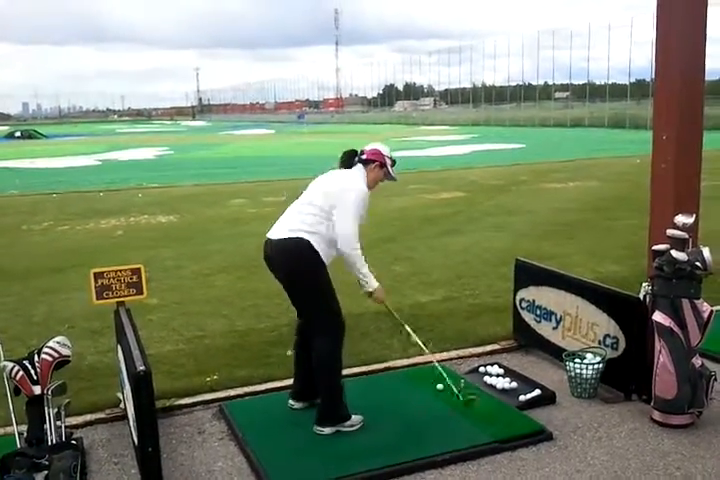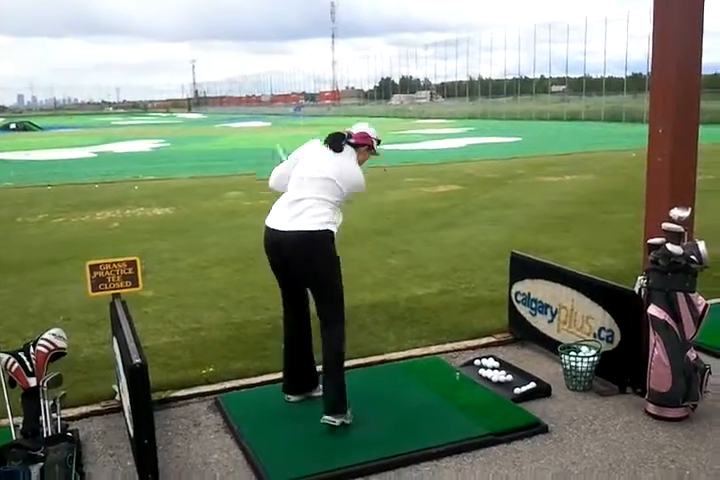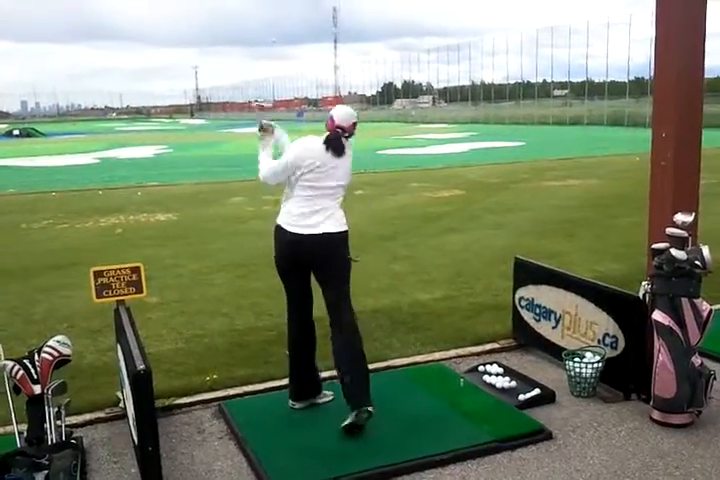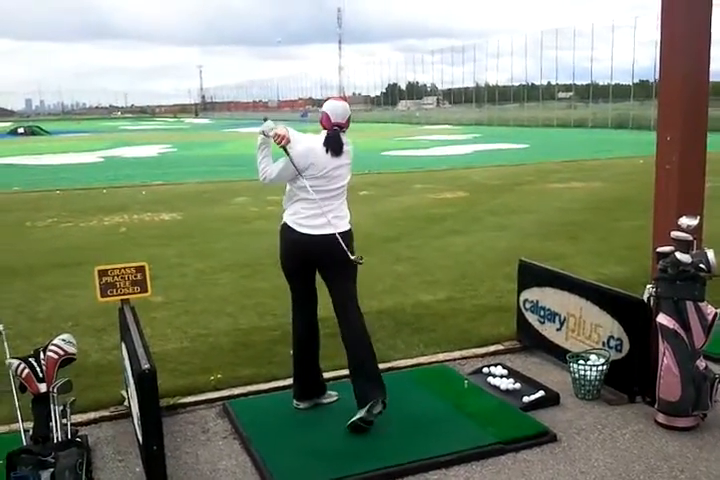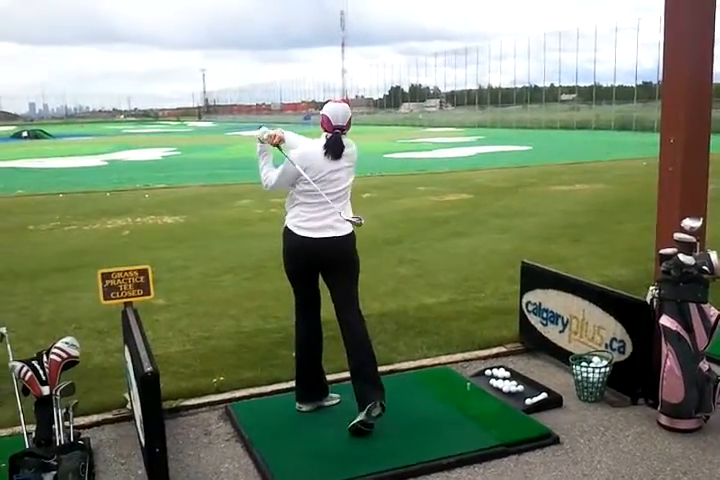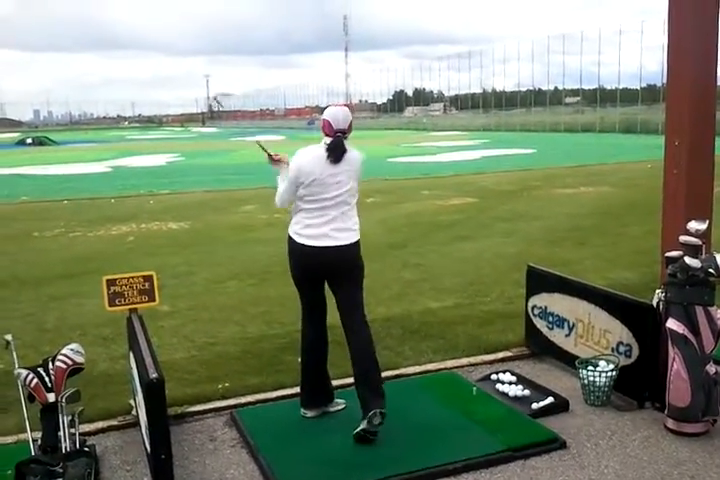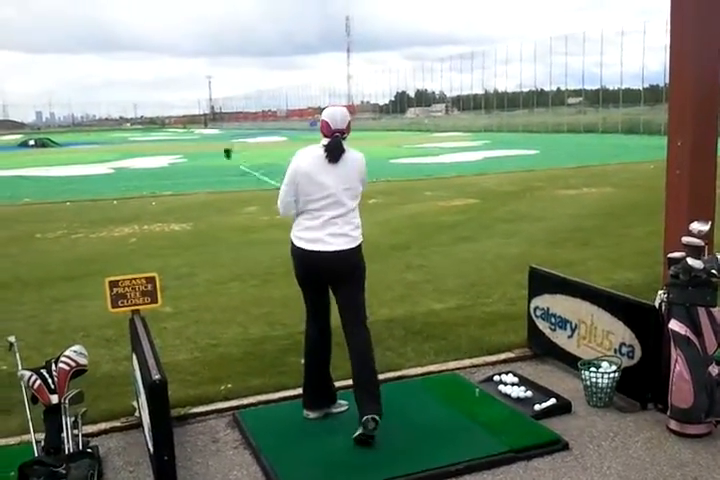
dt=0.2s
person 1, frame 1
left shoulder: (351, 185)
right shoulder: (351, 187)
left elbow: (348, 236)
right elbow: (345, 242)
left wrist: (363, 276)
right wrist: (369, 282)
left hip: (279, 247)
right hip: (296, 250)
left knee: (311, 319)
right knee: (330, 327)
left ankle: (303, 392)
right ankle: (331, 416)
person 1, frame 2
left shoulder: (313, 147)
right shoulder: (354, 177)
left elbow: (276, 182)
left hip: (275, 234)
right hip: (311, 239)
left knee: (295, 309)
right knee: (332, 318)
left ankle: (298, 384)
right ankle: (335, 407)
person 1, frame 3
left shoulder: (305, 146)
right shoulder: (348, 160)
left elbow: (269, 177)
left wrist: (265, 142)
right wrist: (276, 134)
left hip: (289, 237)
right hip: (330, 240)
left knee: (298, 313)
right knee: (342, 317)
left ankle: (302, 391)
right ankle: (359, 401)
person 1, frame 4
left shoulder: (305, 150)
right shoulder: (346, 149)
left elbow: (268, 176)
left wrist: (266, 139)
right wrist: (284, 134)
left hip: (296, 238)
right hip: (336, 240)
left knee: (303, 313)
right knee: (349, 313)
left ankle: (307, 391)
right ankle: (371, 395)
person 1, frame 5
left shoulder: (305, 154)
right shoulder: (350, 151)
left elbow: (271, 183)
left wrist: (264, 148)
right wrist: (283, 136)
left hip: (299, 242)
right hip: (339, 243)
left knee: (307, 315)
right knee: (350, 315)
left ankle: (309, 394)
right ankle: (370, 397)
person 1, frame 6
left shoulder: (304, 159)
right shoulder: (356, 159)
left elbow: (283, 202)
left wrist: (282, 169)
right wrist: (290, 162)
left hip: (304, 249)
right hip: (344, 250)
left knee: (312, 321)
right knee: (355, 323)
left ankle: (314, 399)
right ankle: (373, 404)
person 1, frame 7
left shoulder: (302, 159)
right shoulder: (358, 161)
left elbow: (285, 208)
left hip: (306, 252)
right hip: (346, 254)
left knee: (316, 323)
right knee: (356, 327)
left ankle: (316, 401)
right ankle: (369, 410)
